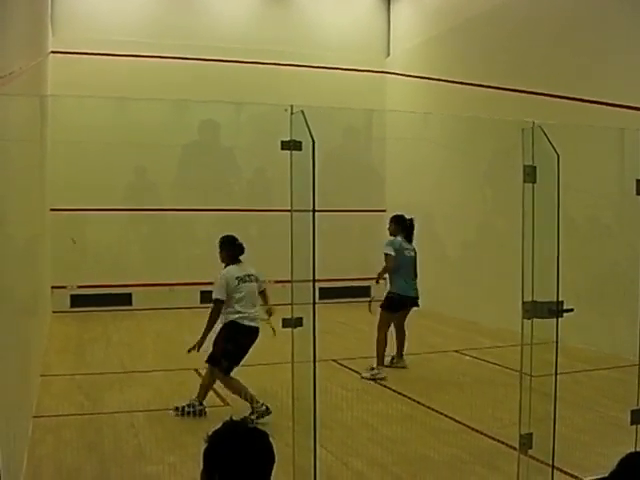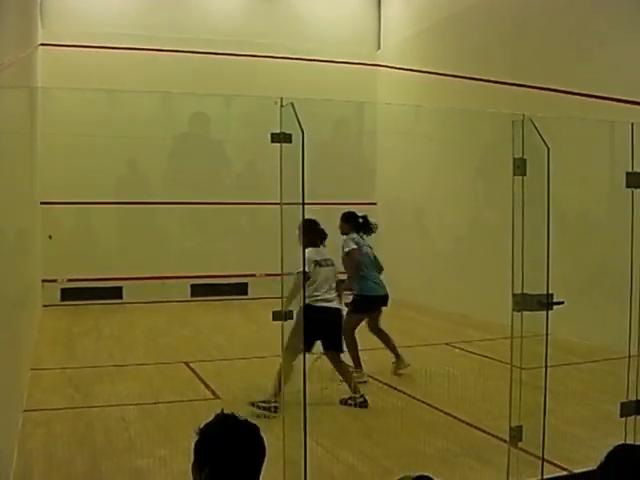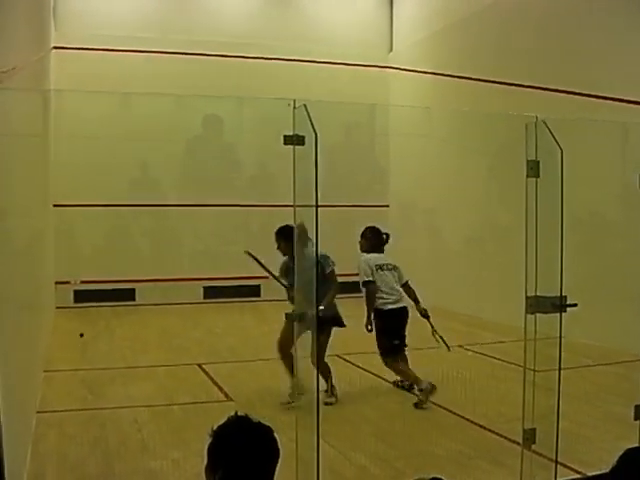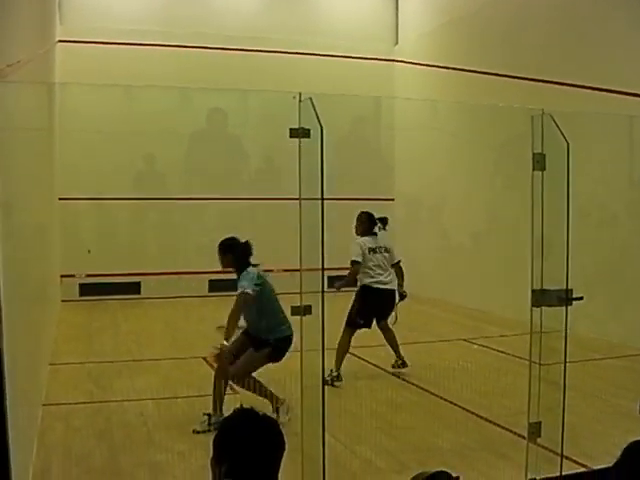
dt=0.5s
person 1, frame 1
left shoulder: (226, 274)
right shoulder: (252, 271)
left elbow: (217, 309)
right elbow: (262, 292)
left wrist: (202, 338)
right wrist: (267, 307)
left hip: (236, 327)
right hip: (252, 328)
left knee: (221, 372)
right knee: (215, 364)
left ankle: (257, 406)
right ankle: (197, 404)
person 1, frame 2
left shoulder: (306, 254)
right shoulder: (328, 258)
left elbow: (302, 280)
left wrist: (288, 303)
left hip: (313, 310)
right hip: (333, 311)
left knee: (289, 355)
right knee: (334, 356)
left ankle: (274, 400)
right ankle: (357, 396)
person 1, frame 3
left shoulder: (366, 260)
right shoulder: (390, 261)
left elbow: (370, 290)
right elbow: (406, 286)
left wrist: (368, 316)
right wrist: (418, 306)
left hip: (385, 312)
right hip: (401, 310)
left knee: (391, 358)
right knee: (395, 350)
left ankle: (423, 386)
right ankle: (406, 380)
person 1, frame 4
left shoulder: (361, 243)
right shoulder: (385, 243)
left elbow: (355, 270)
right elbow: (398, 268)
left wrist: (342, 284)
right wrist: (401, 288)
left hip: (370, 291)
right hip: (389, 291)
left knee: (348, 330)
right knee: (383, 323)
left ankle: (336, 372)
right ankle: (399, 359)
person 2, frame 1
left shoulder: (392, 243)
right shoulder: (411, 247)
left elbow: (389, 266)
left wrist: (380, 274)
left hip: (399, 293)
right hip: (411, 293)
left knee: (382, 329)
right knee: (399, 324)
left ankle: (379, 369)
right ankle: (399, 359)
person 2, frame 2
left shoulder: (348, 240)
right shoulder: (362, 241)
left elbow: (354, 261)
right elbow: (379, 268)
left wrist: (348, 282)
left hip: (366, 294)
right hip: (378, 293)
left knee: (347, 330)
right knee: (375, 328)
left ankle: (359, 372)
right ankle: (399, 360)
person 2, frame 3
left shoulder: (319, 258)
right shoulder: (286, 266)
left elbow: (334, 286)
right elbow: (292, 297)
left wrist: (322, 307)
left hip: (324, 313)
right hip: (302, 312)
left knee: (317, 359)
right knee: (282, 345)
left ankle: (331, 388)
right ankle: (296, 383)
person 2, frame 4
left shoulder: (248, 278)
right shoulder: (246, 274)
left elbow: (237, 310)
left wrist: (226, 343)
left hip: (275, 338)
right hip: (257, 331)
left knee: (236, 374)
right knee: (223, 364)
left ankle: (278, 403)
right ankle: (216, 416)
